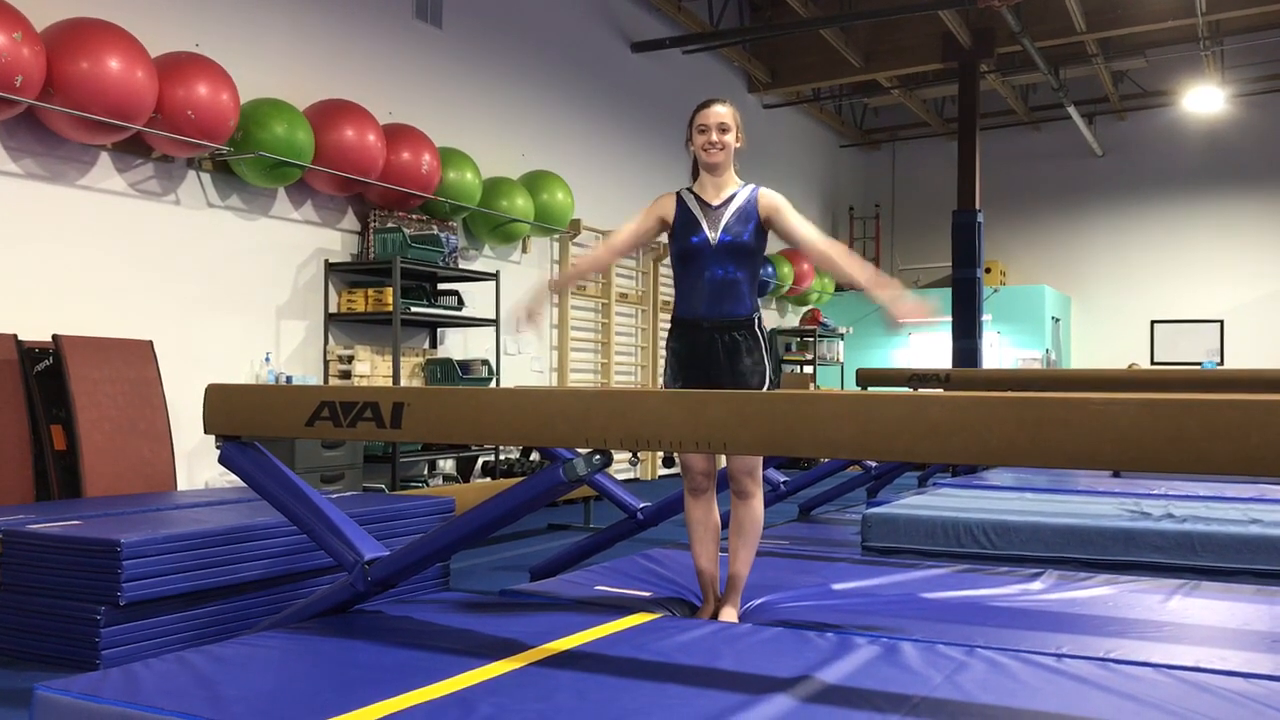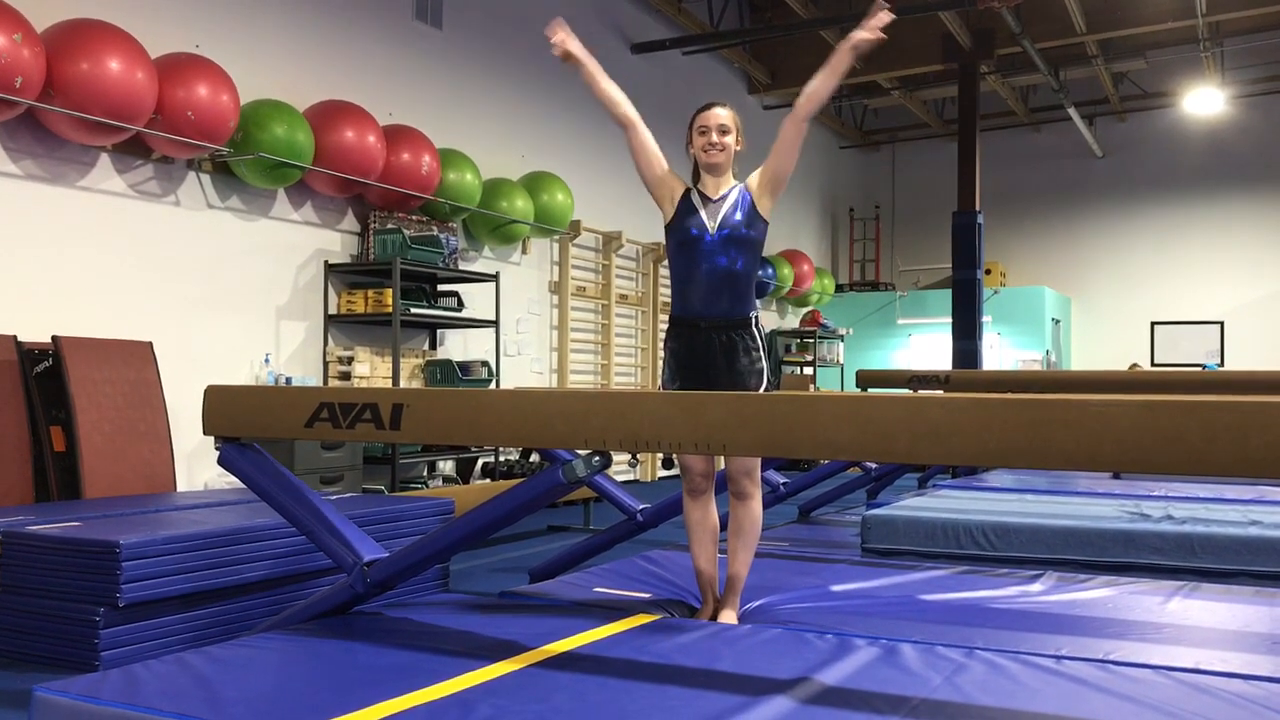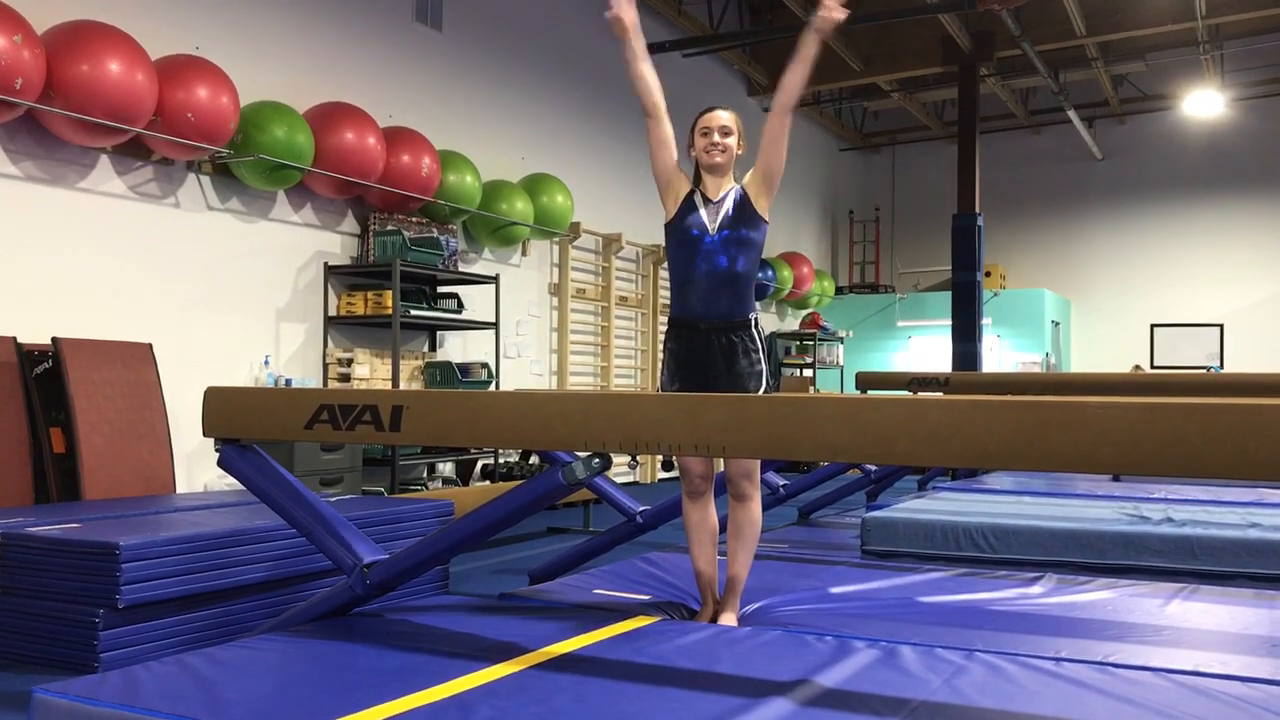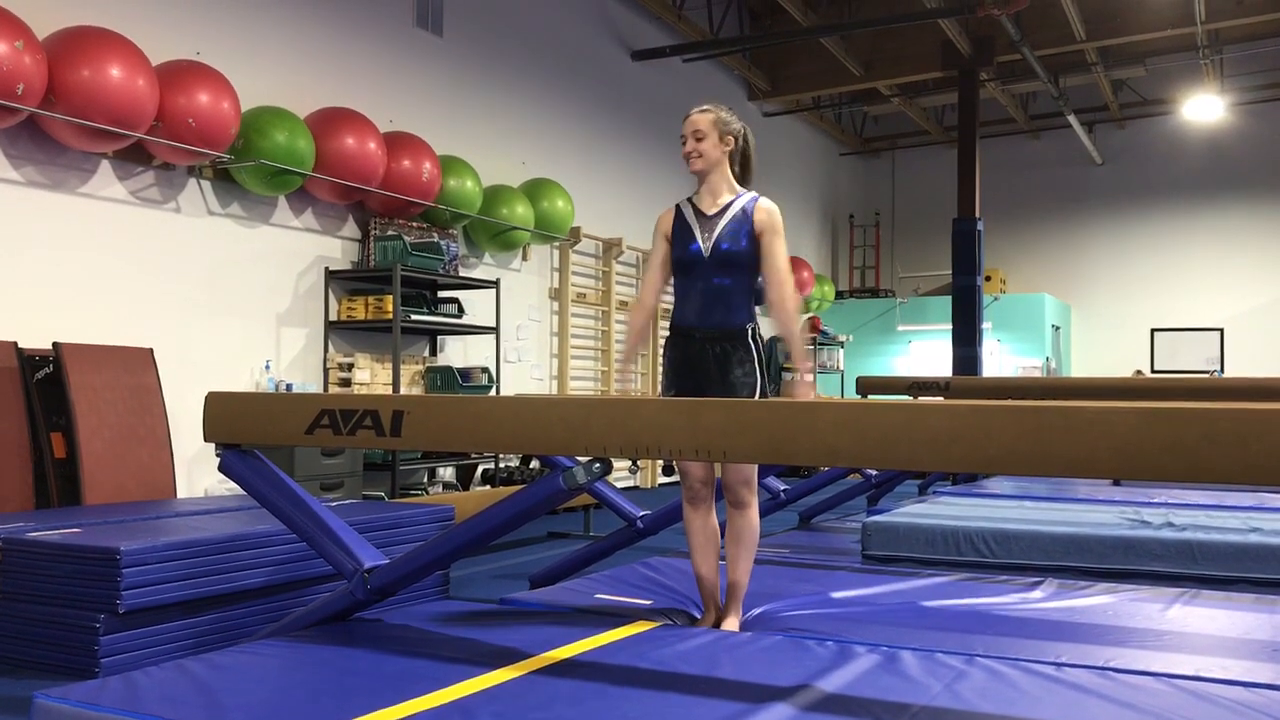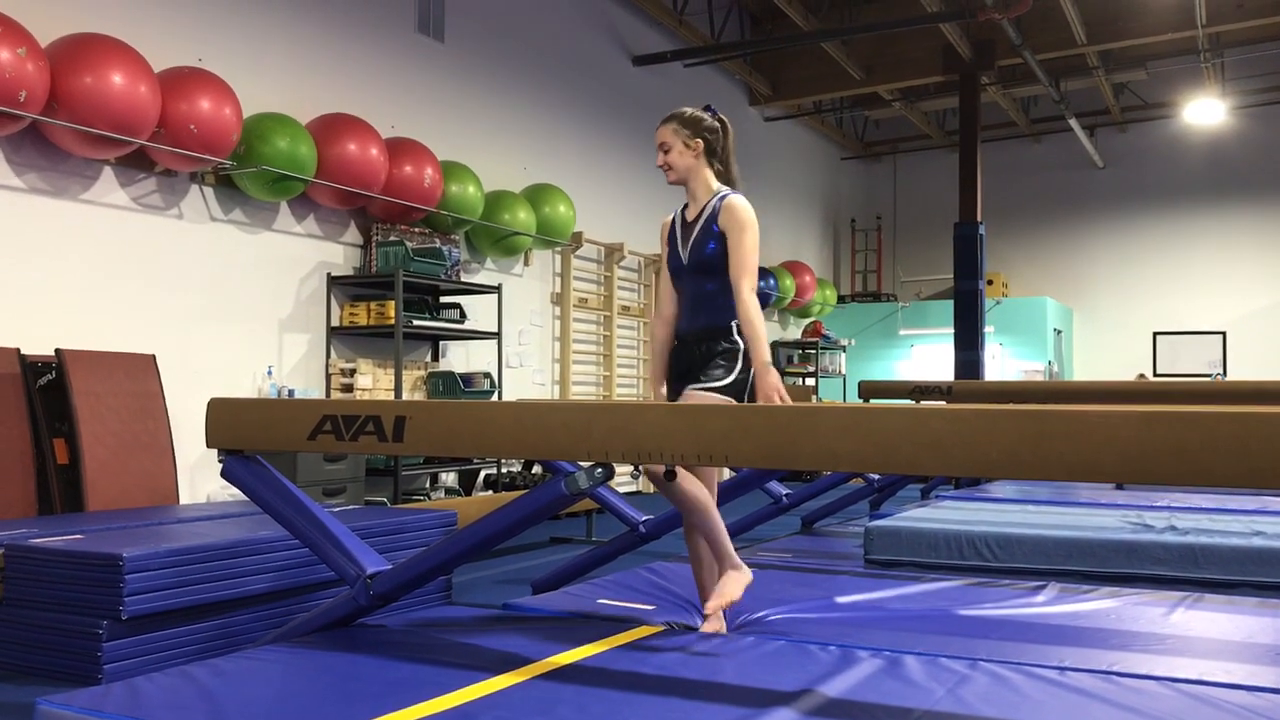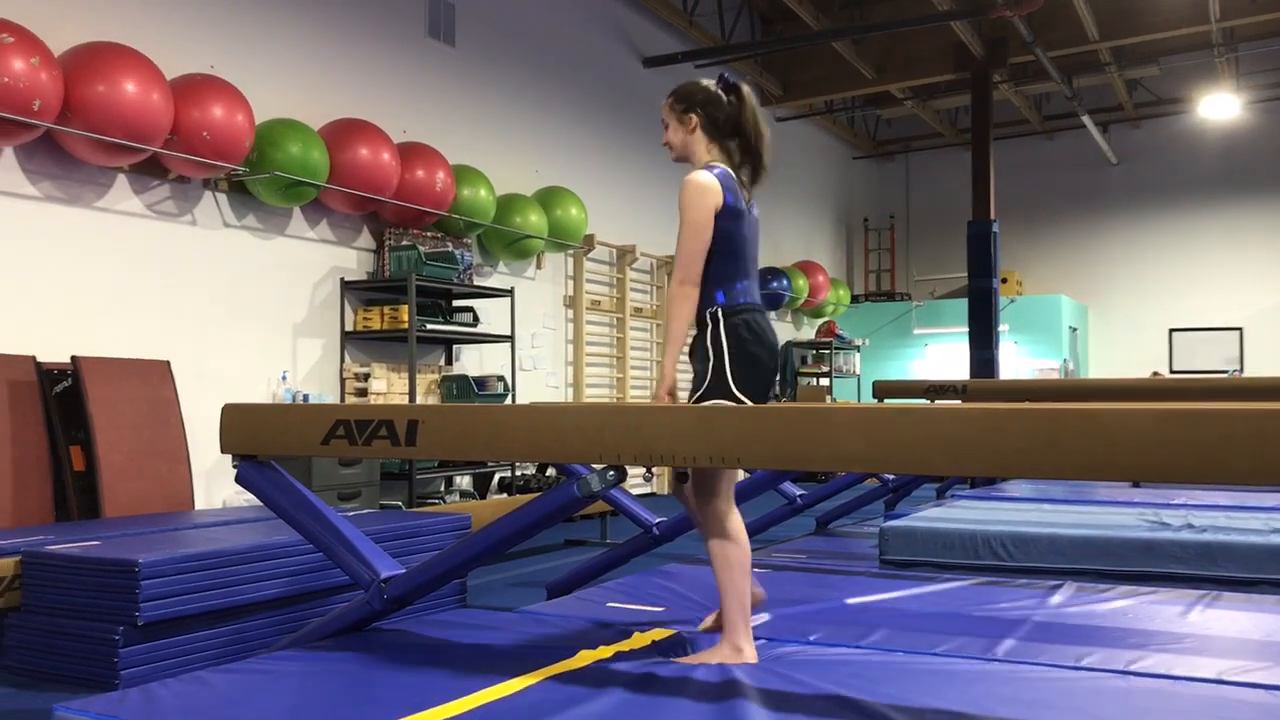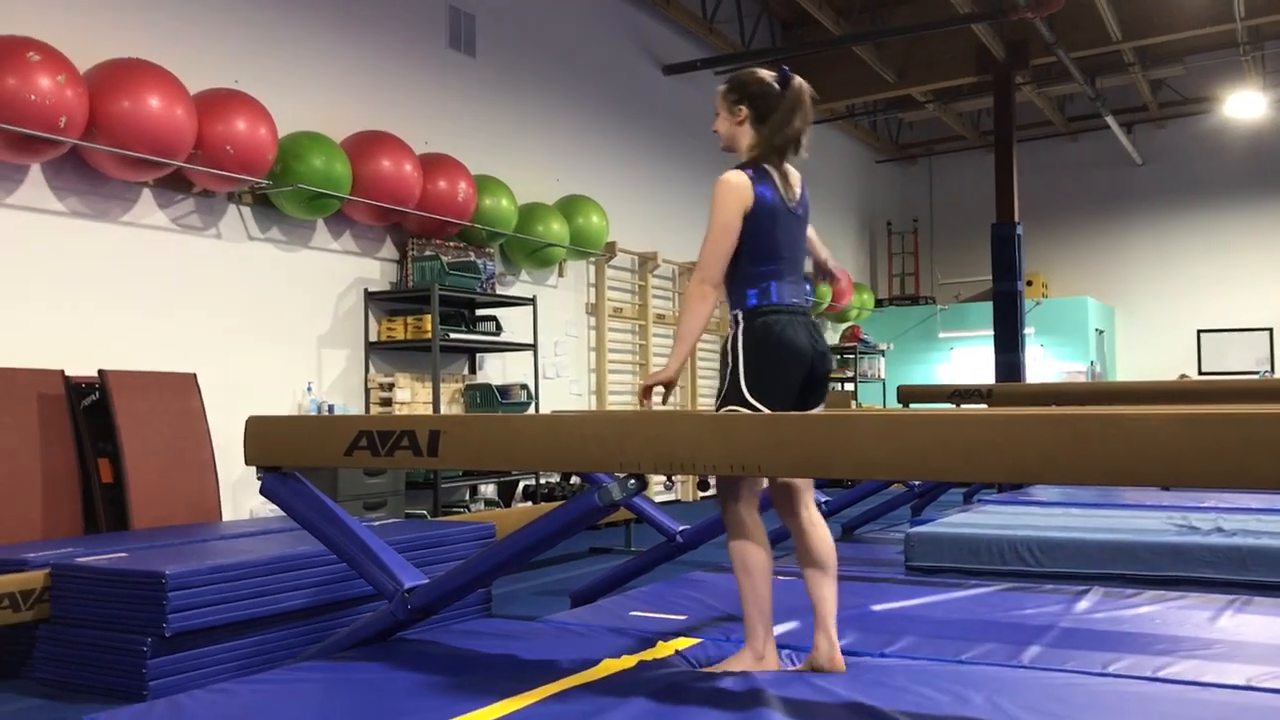
dt=0.4s
person 1, frame 1
left shoulder: (762, 201)
right shoulder: (670, 206)
left elbow: (820, 246)
right elbow: (610, 249)
left wrist: (886, 290)
right wrist: (550, 290)
left hip: (743, 343)
right hip: (687, 345)
left knee: (745, 478)
right knee: (696, 478)
left ankle: (733, 599)
right ankle: (708, 596)
person 1, frame 2
left shoulder: (757, 192)
right shoulder: (672, 196)
left elbow: (803, 115)
right elbow: (627, 119)
right wrist: (581, 60)
left hip: (741, 345)
right hip: (686, 346)
left knee: (744, 481)
right knee: (696, 480)
left ankle: (732, 600)
right ankle: (706, 597)
person 1, frame 3
left shoulder: (755, 195)
right shoulder: (676, 195)
left elbow: (782, 113)
right elbow: (655, 113)
left hip: (740, 346)
right hip: (684, 346)
left knee: (742, 483)
right knee: (695, 482)
left ankle: (731, 603)
right ankle: (706, 600)
person 1, frame 4
left shoulder: (760, 212)
right shoulder: (673, 219)
left elbow: (782, 297)
right elbow: (650, 293)
left wrist: (800, 371)
right wrist: (626, 363)
left hip: (734, 355)
right hip: (682, 353)
left knee: (739, 491)
right knee: (696, 488)
left ankle: (733, 608)
right ankle: (709, 604)
person 1, frame 5
left shoulder: (734, 209)
right shoulder: (672, 225)
left elbow: (745, 292)
left wrist: (764, 364)
right wrist: (658, 377)
left hip: (727, 351)
right hip: (686, 355)
left knee: (660, 459)
right knee: (697, 488)
left ankle: (731, 565)
right ankle: (711, 612)
person 1, frame 6
left shoulder: (700, 183)
right shoulder: (733, 182)
left elbow: (686, 284)
left wrist: (668, 364)
left hip: (729, 341)
right hip: (746, 337)
left knee: (712, 493)
right knee: (697, 484)
left ankle: (737, 643)
right ankle: (741, 589)
person 1, frame 7
left shoulder: (736, 182)
right shoulder: (792, 180)
left elbow: (708, 281)
left wrist: (675, 361)
right wrist: (826, 266)
left hip: (762, 340)
right hip: (808, 340)
left knee: (739, 501)
right knee: (797, 498)
left ankle: (759, 650)
right ankle: (826, 644)
